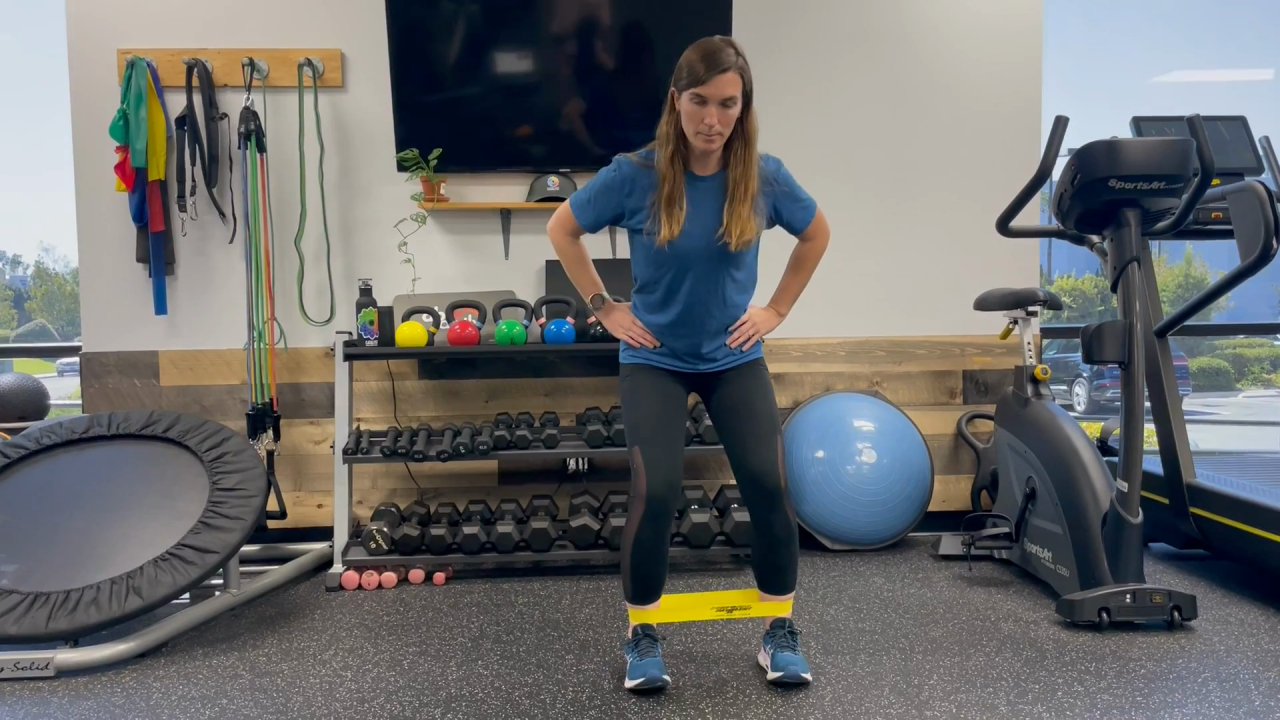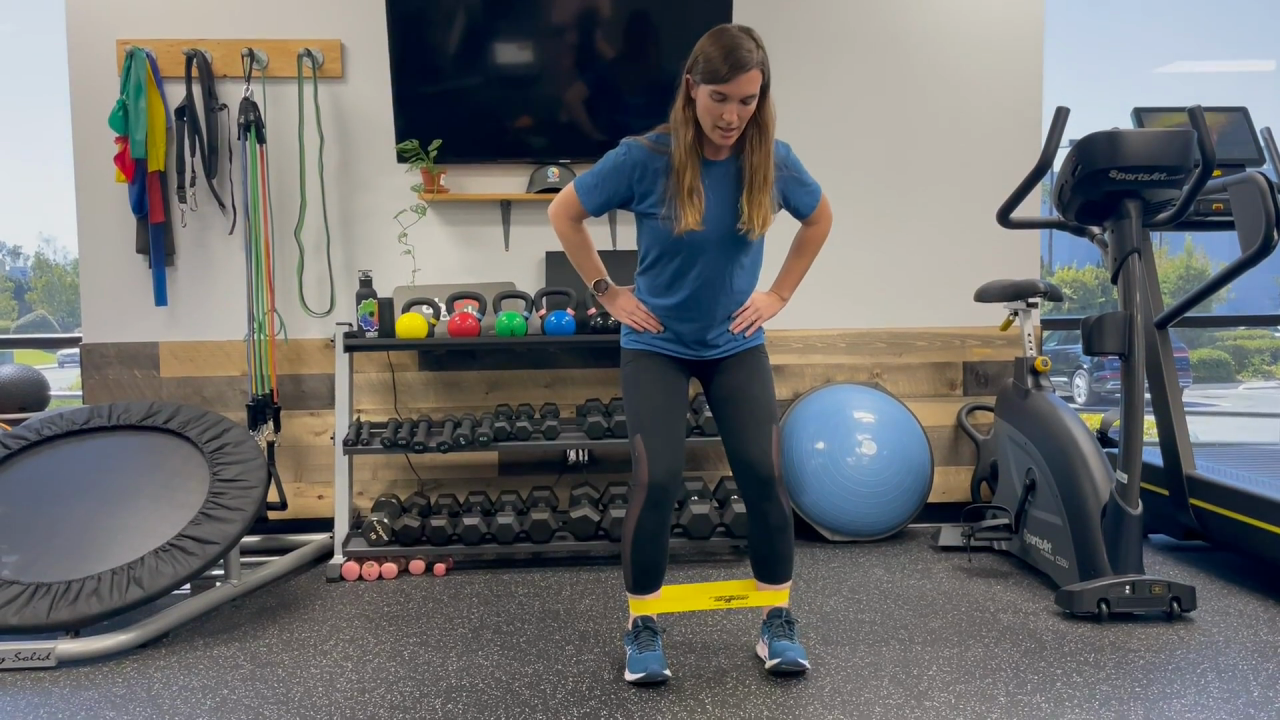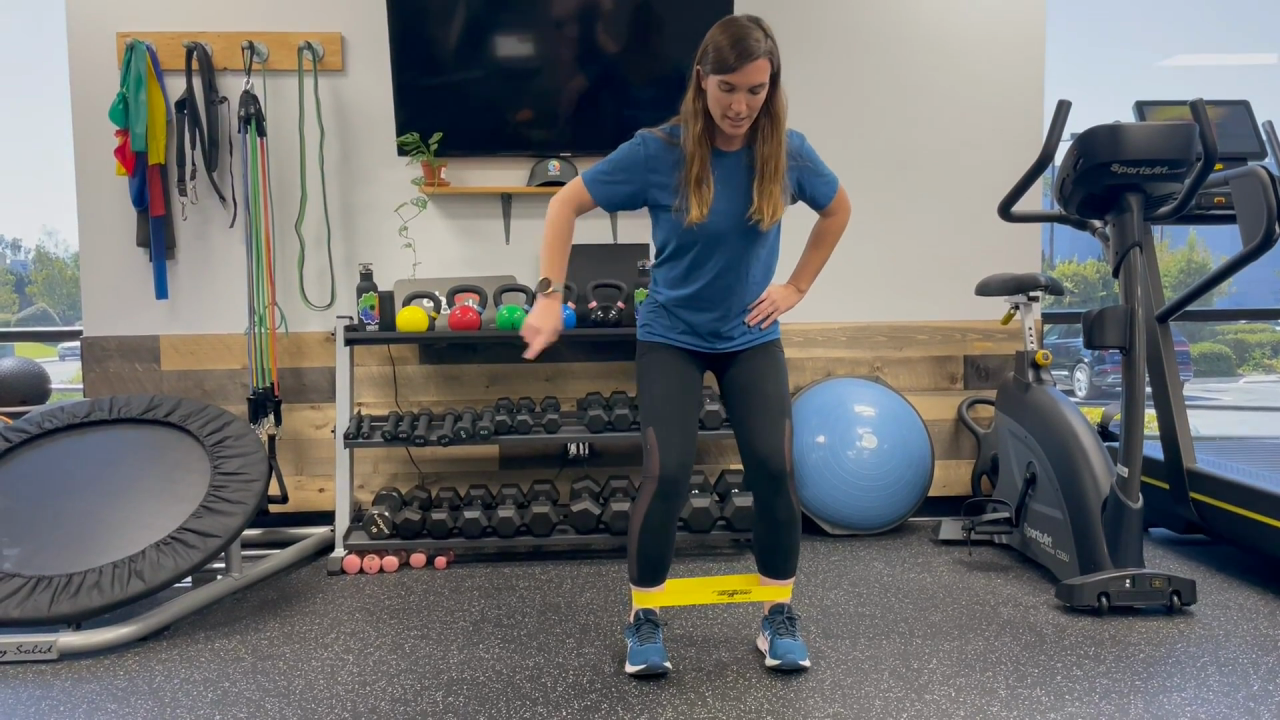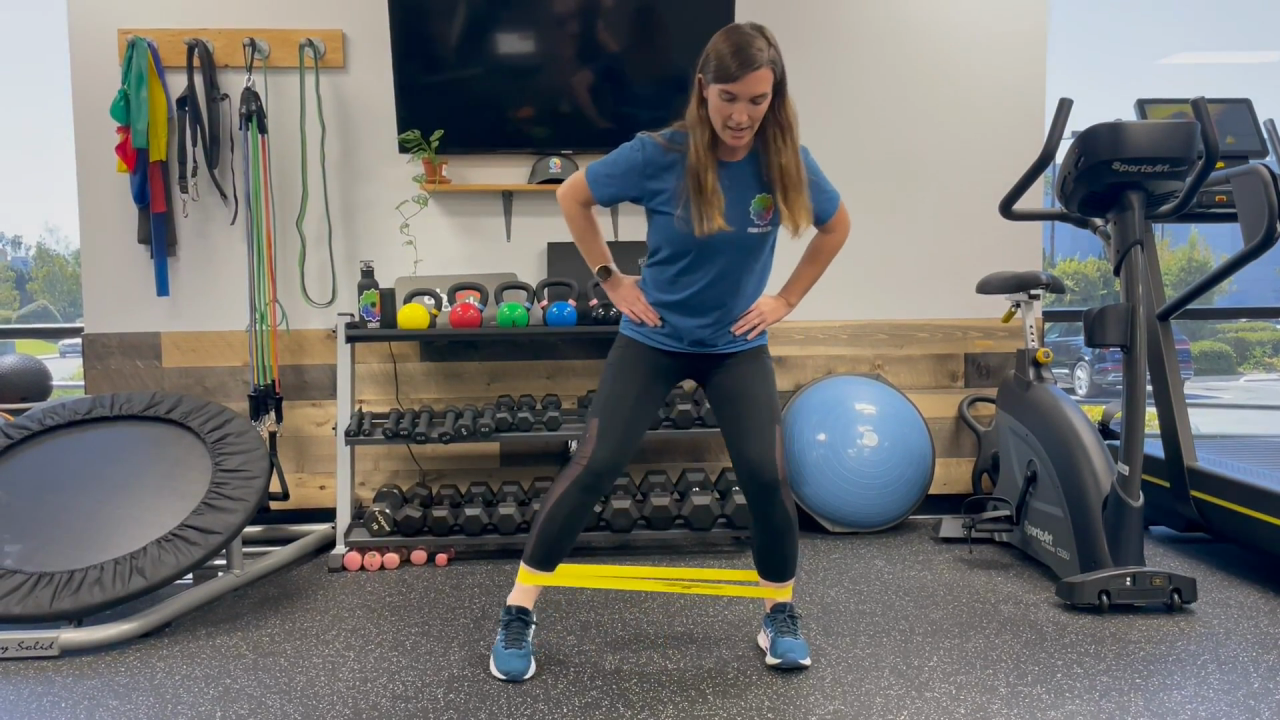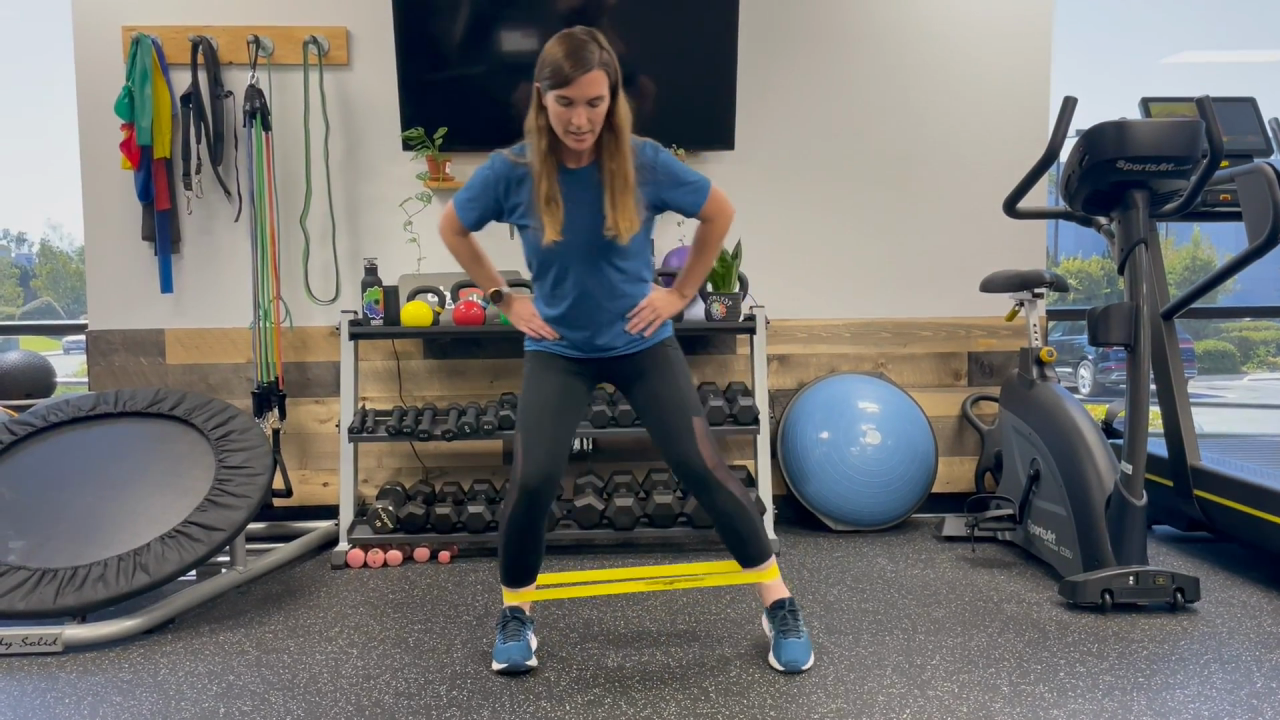
dt=1s
person 1, frame 1
left shoulder: (763, 177)
right shoulder: (635, 176)
left elbow: (817, 235)
right elbow: (561, 229)
left wrist: (777, 310)
right wrist: (603, 307)
left hip: (734, 357)
right hip: (654, 359)
left knee: (768, 485)
right knee: (656, 492)
left ankle: (780, 632)
right ankle: (643, 635)
person 1, frame 2
left shoulder: (773, 161)
right shoulder: (644, 158)
left elbow: (819, 218)
right elbow: (564, 213)
left wrist: (779, 293)
right wrist: (606, 292)
left hip: (737, 343)
right hip: (656, 344)
left knee: (763, 475)
right knee: (657, 480)
left ankle: (778, 621)
right ankle: (642, 626)
person 1, frame 3
left shoulder: (788, 152)
right shoulder: (657, 152)
left elbow: (837, 210)
right elbow: (566, 205)
left wrist: (796, 286)
right wrist: (550, 296)
left hip: (751, 336)
right hip: (669, 336)
left knee: (774, 470)
right knee: (667, 474)
left ankle: (780, 616)
right ankle: (644, 619)
person 1, frame 4
left shoulder: (788, 164)
right shoulder: (657, 156)
left elbow: (836, 226)
right elbow: (572, 197)
left wrist: (786, 299)
right wrist: (611, 280)
left hip: (738, 344)
right hip: (652, 338)
left knee: (766, 476)
right knee: (594, 467)
left ankle: (781, 614)
right ankle: (519, 608)
person 1, frame 5
left shoulder: (644, 162)
right shoulder: (511, 171)
left elbow: (719, 212)
right elbow: (452, 229)
left wrist: (682, 292)
right wrist: (506, 299)
left hip: (644, 342)
right hip: (557, 349)
left knee: (702, 470)
right knee: (534, 481)
left ankle: (781, 605)
right ankle: (513, 613)
